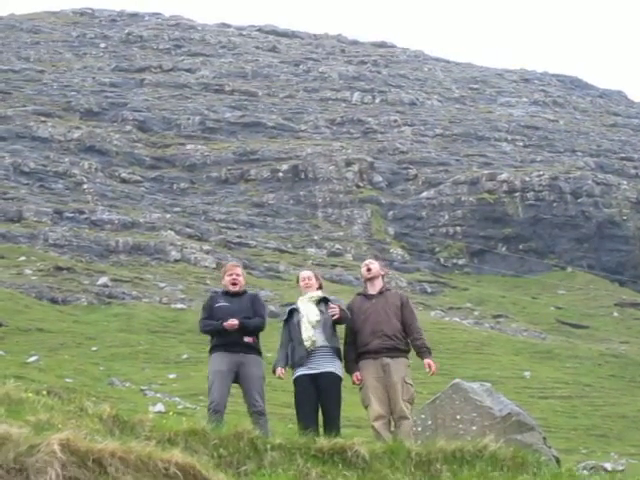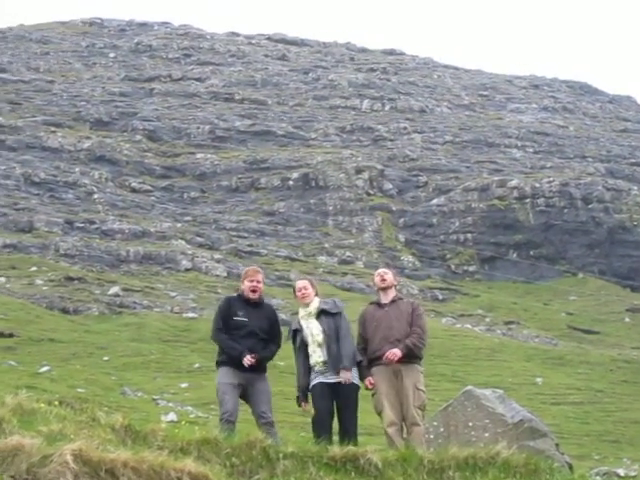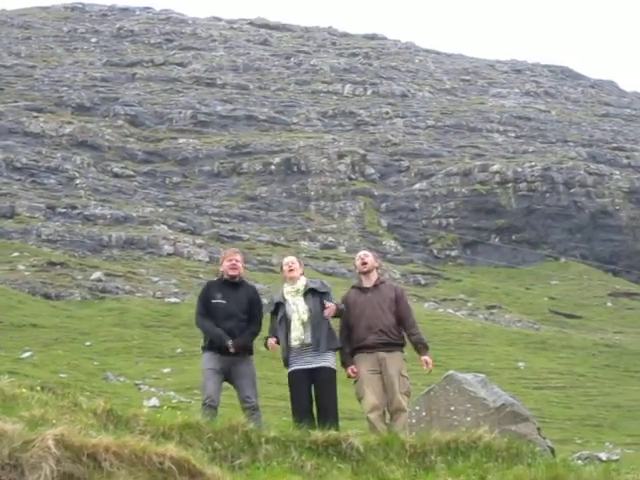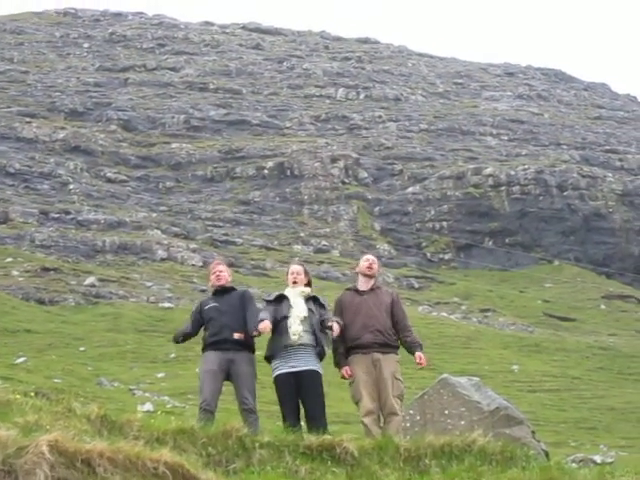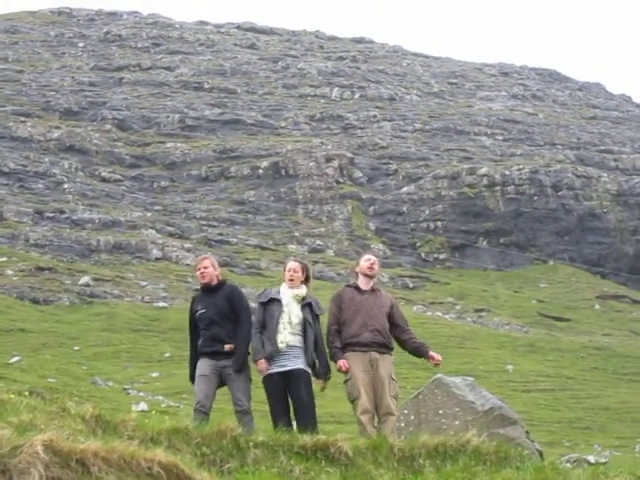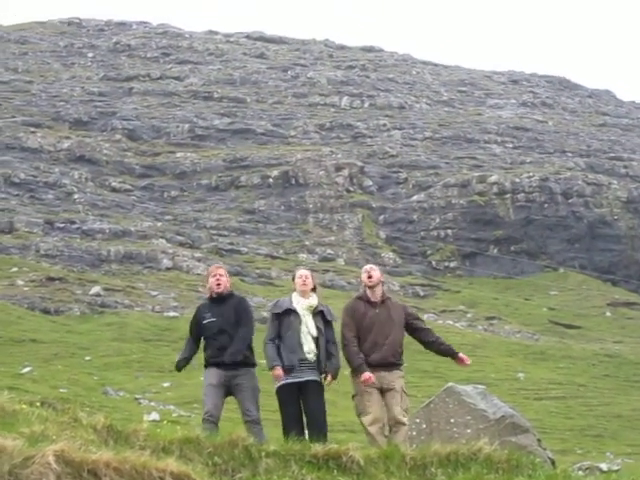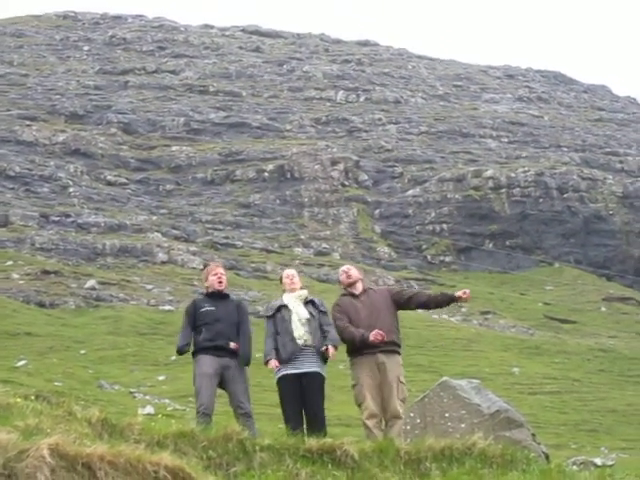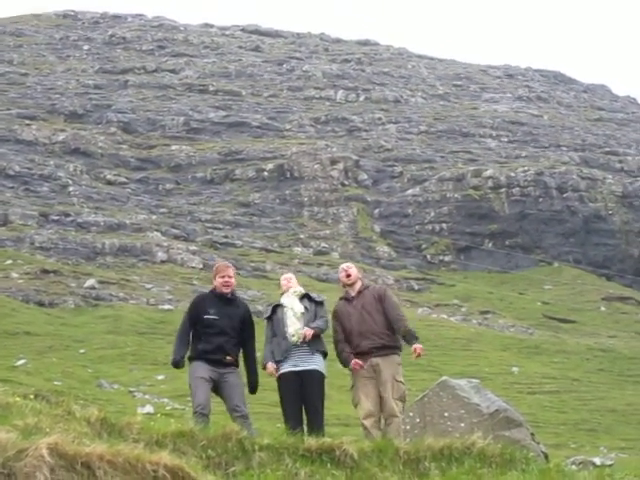
dt=0.4s
person 1, frame 1
left shoulder: (399, 298)
right shoulder: (354, 304)
left elbow: (413, 329)
right elbow: (350, 339)
left wrist: (425, 354)
right wrist: (352, 368)
left hip: (397, 360)
right hip: (368, 363)
left knee: (402, 411)
right knee: (377, 414)
person 1, frame 2
left shoulder: (411, 307)
right shoulder: (367, 313)
left elbow: (420, 335)
right elbow: (361, 347)
left wrist: (402, 349)
right wrist: (365, 373)
left hip: (409, 367)
right hip: (380, 369)
left knee: (414, 418)
right knee: (390, 420)
person 1, frame 3
left shoulder: (394, 291)
right shoulder: (349, 297)
left elbow: (409, 322)
right elbow: (344, 333)
left wrist: (422, 350)
right wrist: (347, 361)
left hip: (392, 354)
right hip: (364, 357)
left knee: (398, 404)
right knee: (372, 407)
person 1, frame 4
left shoulder: (390, 296)
right shoulder: (344, 299)
left elbow: (403, 327)
right elbow: (338, 334)
left wrist: (416, 348)
right wrist: (341, 362)
left hip: (387, 356)
right hip: (358, 358)
left knee: (392, 407)
right knee: (367, 410)
person 1, frame 5
left shoulder: (387, 299)
right shoulder: (342, 295)
left elbow: (402, 331)
right elbow: (333, 329)
left wrist: (425, 351)
right wrist: (338, 356)
left hip: (383, 357)
right hip: (355, 356)
left knee: (388, 408)
right knee: (363, 408)
person 1, frame 6
left shoulder: (399, 308)
right shoulder: (353, 307)
left elbow: (425, 333)
right elbow: (348, 342)
left wrist: (453, 354)
right wrist: (361, 369)
left hip: (393, 373)
right hip: (367, 373)
left knee: (399, 419)
right knee: (373, 421)
person 1, frame 7
left shoulder: (385, 294)
right shoulder: (341, 304)
left elbow: (417, 298)
right elbow: (344, 331)
left wrist: (452, 297)
right wrist: (366, 337)
left hip: (391, 357)
right hip: (363, 360)
left knee: (394, 410)
right knee: (370, 412)
person 1, frame 8
left shoulder: (379, 293)
right shoulder: (339, 308)
left elbow: (396, 316)
right elbow: (339, 341)
left wrist: (413, 339)
right wrist: (348, 360)
left hip: (388, 358)
right hip: (361, 364)
left knee: (393, 410)
right knee: (367, 413)
person 2, frame 1
left shoulder: (253, 298)
right shoulder: (214, 299)
left elbow: (261, 322)
right elbow: (203, 325)
left wrist: (241, 324)
right wrist: (222, 325)
left hip: (250, 355)
right hip: (221, 354)
left knee: (257, 407)
right knee: (216, 404)
person 2, frame 2
left shoulder: (269, 311)
right shoulder: (229, 303)
left elbow: (275, 343)
right elbow: (217, 333)
left wrist: (259, 358)
right wrist: (240, 355)
left hip: (257, 372)
right hip: (229, 369)
left knee: (266, 418)
right knee: (228, 415)
person 2, frame 3
left shoulder: (250, 291)
right shoulder: (210, 287)
left elbow: (256, 324)
right elbow: (200, 318)
left wrist: (241, 343)
right wrist: (221, 339)
left hip: (242, 356)
right hip: (213, 354)
left knee: (250, 403)
right knee: (210, 400)
person 2, frame 4
left shoulder: (242, 295)
right shoulder: (205, 303)
left elbow: (252, 312)
right elbow: (193, 326)
left wrist: (253, 328)
right wrist: (182, 334)
left hip: (242, 353)
right hip: (213, 353)
left knee: (247, 404)
right knee: (207, 404)
person 2, frame 5
left shoulder: (232, 292)
right shoulder: (197, 300)
left elbow: (245, 324)
right elbow: (194, 336)
left wrist: (240, 356)
right wrist: (193, 369)
left hip: (234, 359)
right hip: (207, 360)
left knee: (242, 406)
right knee: (201, 406)
person 2, frame 6
left shoulder: (239, 302)
right shoulder: (202, 310)
left elbow: (246, 331)
right elbow: (193, 339)
left wrist: (233, 353)
right wrist: (184, 358)
left hip: (242, 369)
right hip: (214, 369)
left knee: (252, 416)
right knee: (209, 415)
person 2, frame 7
left shoulder: (237, 305)
right shoulder: (197, 304)
left elbow: (245, 329)
right elbow: (187, 327)
left wrist: (245, 352)
right wrist: (183, 343)
left hip: (233, 359)
right hip: (206, 357)
left knee: (243, 409)
right knee: (204, 408)
person 2, frame 8
left shoulder: (242, 308)
right shoulder: (201, 301)
left elbow: (248, 344)
right elbow: (185, 329)
left wrist: (253, 378)
right wrist: (179, 354)
left hip: (229, 368)
right hip: (202, 364)
left knee: (240, 412)
right knee: (201, 409)
person 3, frame 1
left shoulder: (329, 303)
right shoulder: (293, 312)
left elbow: (344, 316)
right elbow: (285, 342)
left wrist: (340, 312)
right wrist: (280, 364)
left hip: (328, 361)
right hip: (303, 365)
left knee: (331, 411)
right knee: (305, 414)
person 3, frame 2
left shoulder: (332, 307)
right shoulder: (297, 325)
left elbow: (346, 334)
right elbow: (300, 360)
left wrist: (346, 366)
right wrist: (302, 393)
left hip: (343, 372)
right hip: (319, 375)
left knee: (348, 420)
right knee: (321, 417)
person 3, frame 3
left shoulder: (318, 288)
right shoulder: (279, 299)
left elbow: (332, 307)
right elbow: (275, 329)
left wrist: (335, 308)
right wrist: (270, 339)
left hip: (322, 355)
right hip: (296, 359)
left knee: (327, 404)
right knee: (300, 408)
person 3, frame 4
left shoulder: (314, 300)
right shoulder: (277, 299)
left elbow: (324, 318)
right elbow: (267, 315)
left wrist: (333, 323)
right wrist: (264, 322)
left hip: (309, 358)
right hip: (283, 359)
left knee: (315, 408)
right knee: (289, 411)
person 3, frame 5
left shoulder: (310, 303)
right shoulder: (268, 297)
left elbow: (317, 337)
right elbow: (256, 328)
left wrist: (323, 371)
right wrist: (259, 356)
left hip: (298, 360)
right hip: (273, 361)
left knee: (305, 407)
right knee: (279, 412)
person 3, frame 6
left shoulder: (322, 311)
right shoulder: (281, 307)
left elbow: (331, 342)
right elbow: (270, 339)
left wrist: (332, 369)
right wrist: (274, 364)
left hip: (312, 374)
right hip: (287, 373)
left knee: (317, 418)
right knee: (291, 423)
person 3, frame 7
left shoulder: (315, 304)
right shoulder: (275, 308)
left elbow: (327, 327)
right elbow: (270, 337)
left wrist: (332, 343)
right wrist: (270, 357)
left hip: (313, 362)
right hip: (287, 364)
left knee: (315, 411)
right knee: (292, 413)
person 3, frame 8
left shoulder: (313, 300)
right shoulder: (275, 310)
left elbow: (324, 320)
right elbow: (269, 339)
left wrist: (312, 328)
right wrist: (268, 360)
left hip: (311, 358)
right hip: (286, 361)
left knee: (314, 408)
right knee: (291, 411)
